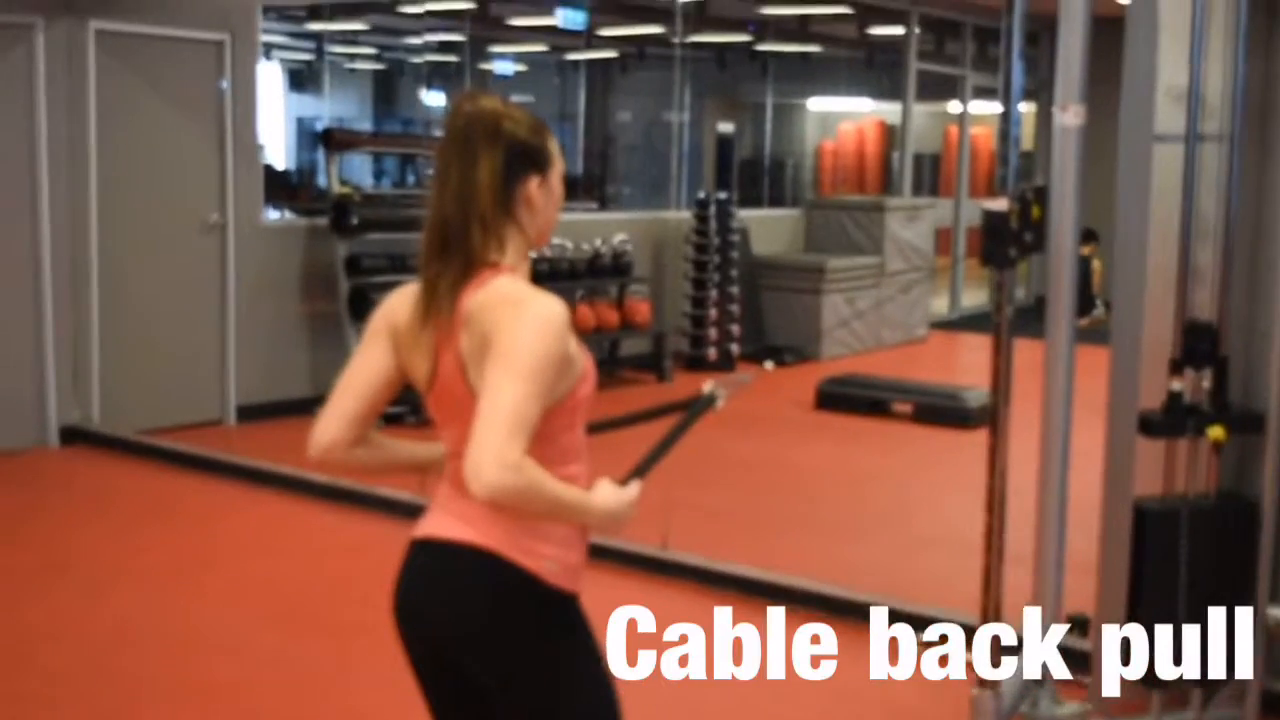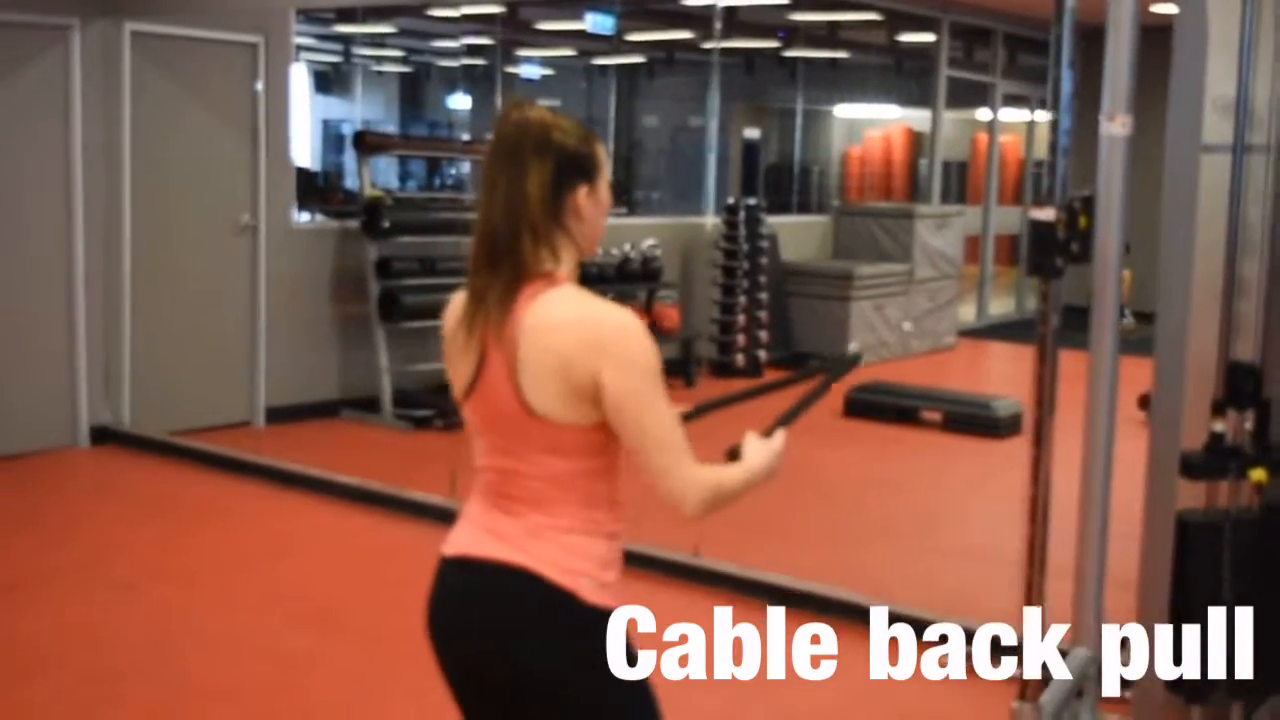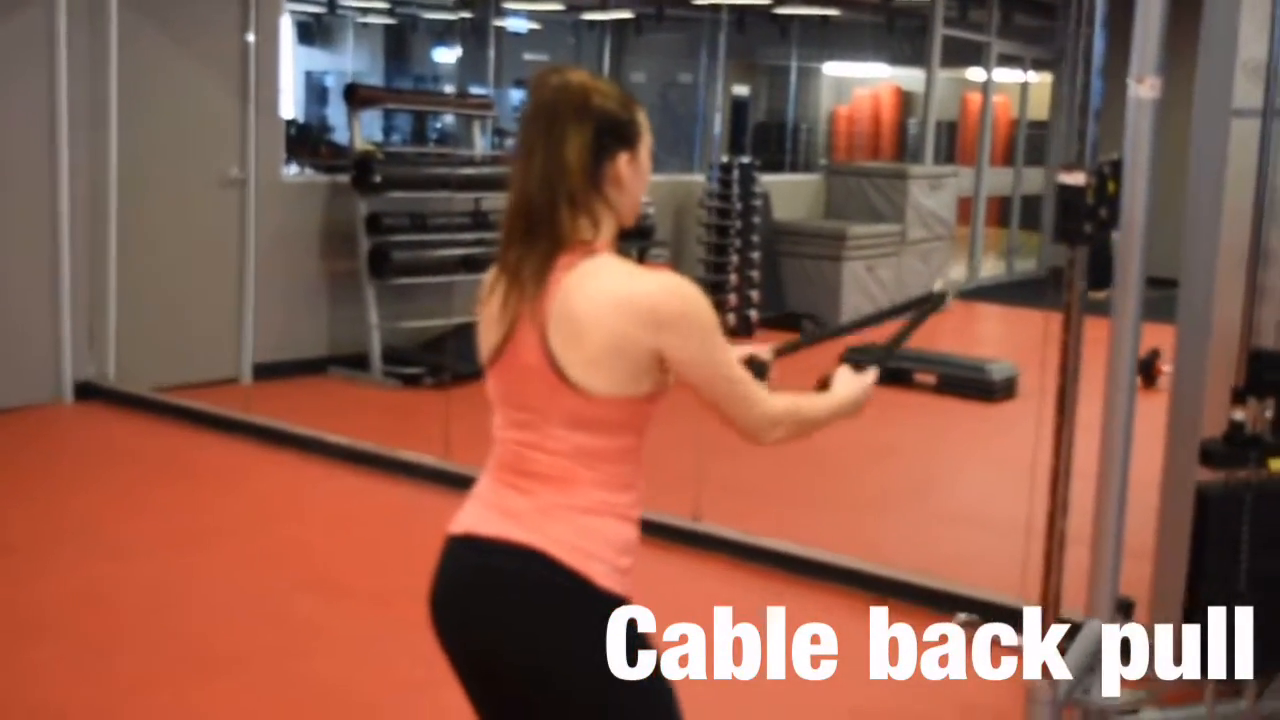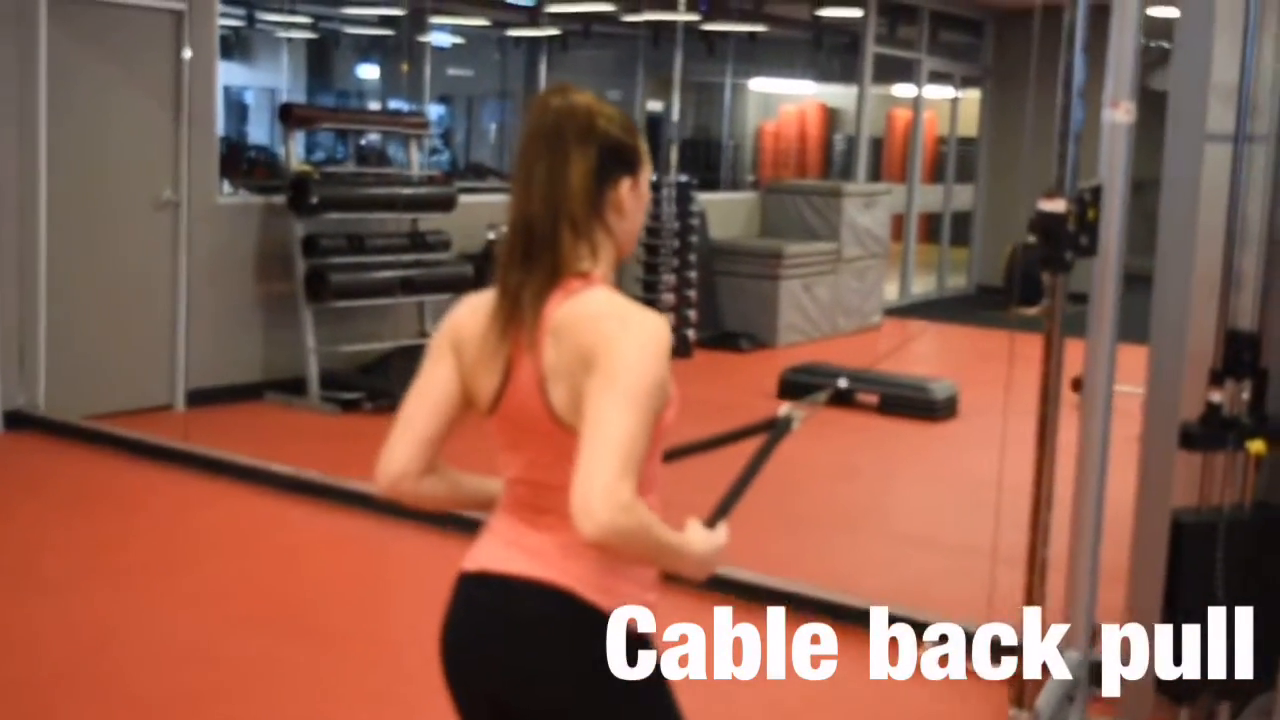
dt=1s
person 1, frame 1
left shoulder: (407, 308)
right shoulder: (533, 313)
left elbow: (332, 442)
right elbow: (495, 475)
right wrist: (596, 508)
left hip: (428, 581)
right hip: (513, 594)
person 1, frame 2
left shoulder: (463, 316)
right shoulder: (603, 329)
right elbow: (687, 493)
right wrist: (756, 464)
left hip: (458, 595)
right hip: (549, 608)
person 1, frame 3
left shoulder: (503, 284)
right shoulder: (654, 299)
right elbow: (762, 420)
left wrist: (710, 364)
right wrist: (843, 396)
left hip: (465, 575)
right hip: (563, 595)
person 1, frame 4
left shoulder: (473, 319)
right shoulder: (629, 329)
left elbow: (399, 474)
right elbow: (602, 514)
right wrist: (692, 552)
left hip: (476, 619)
right hip: (576, 633)
